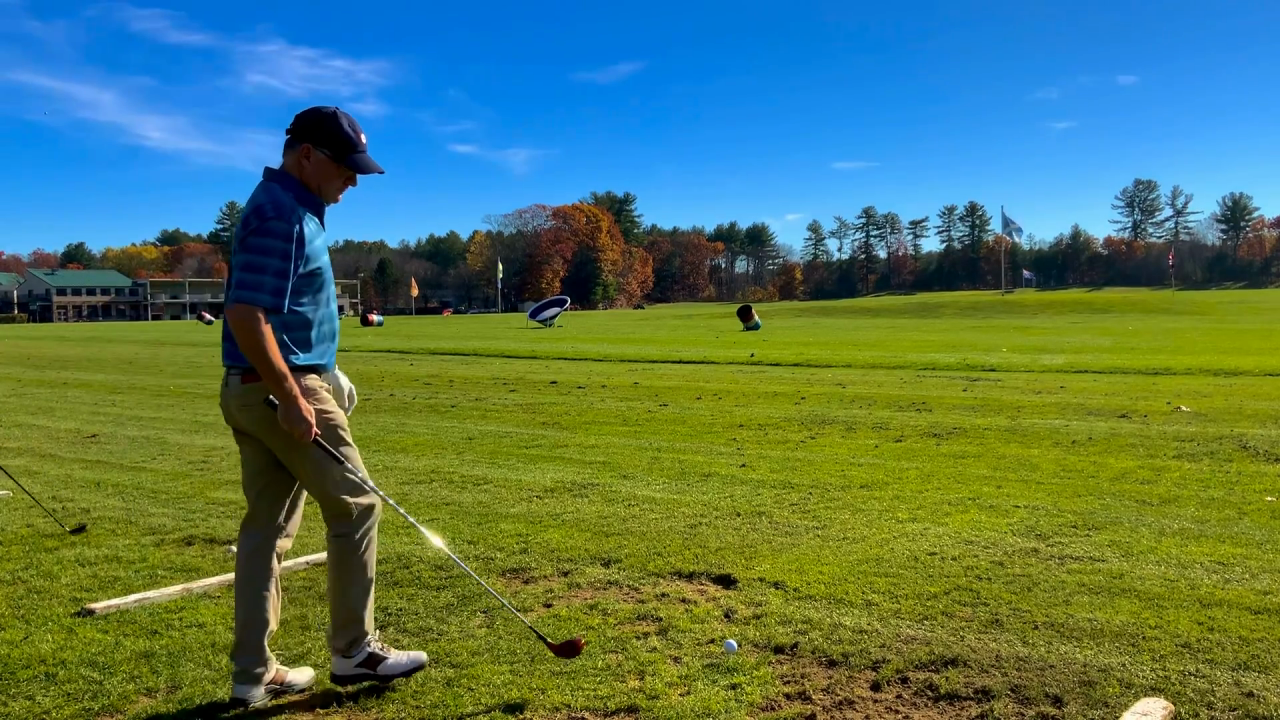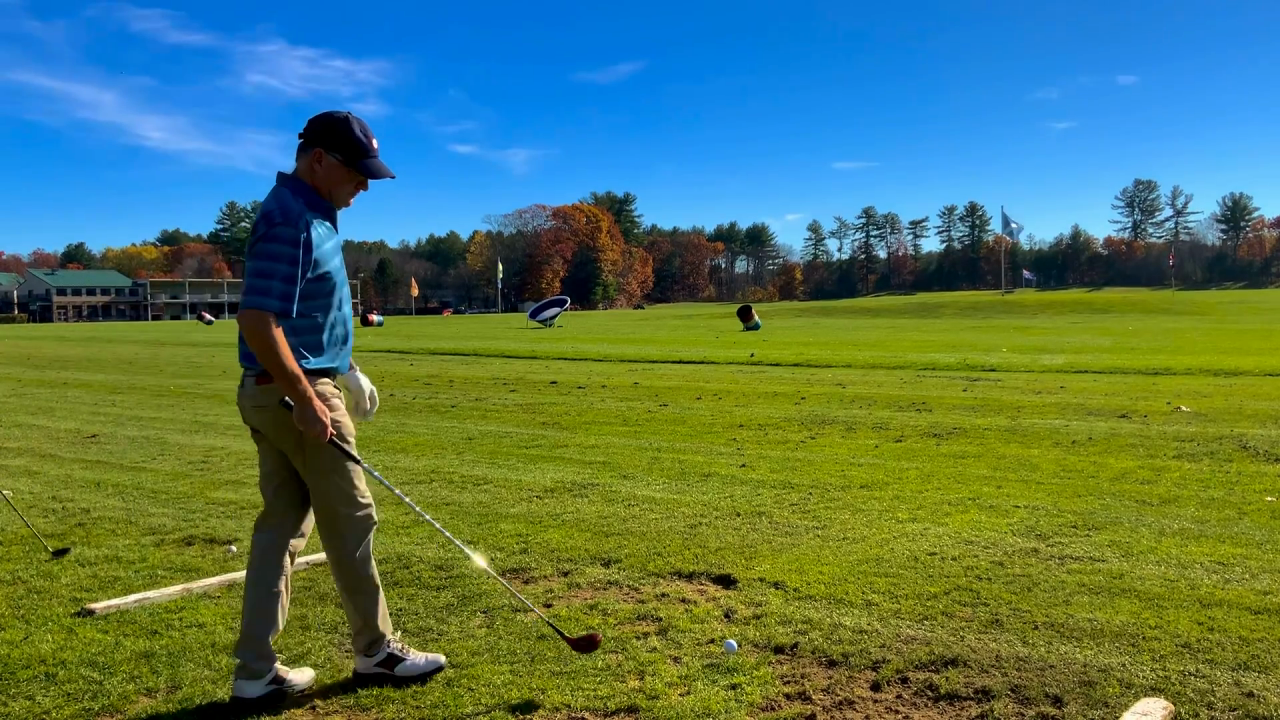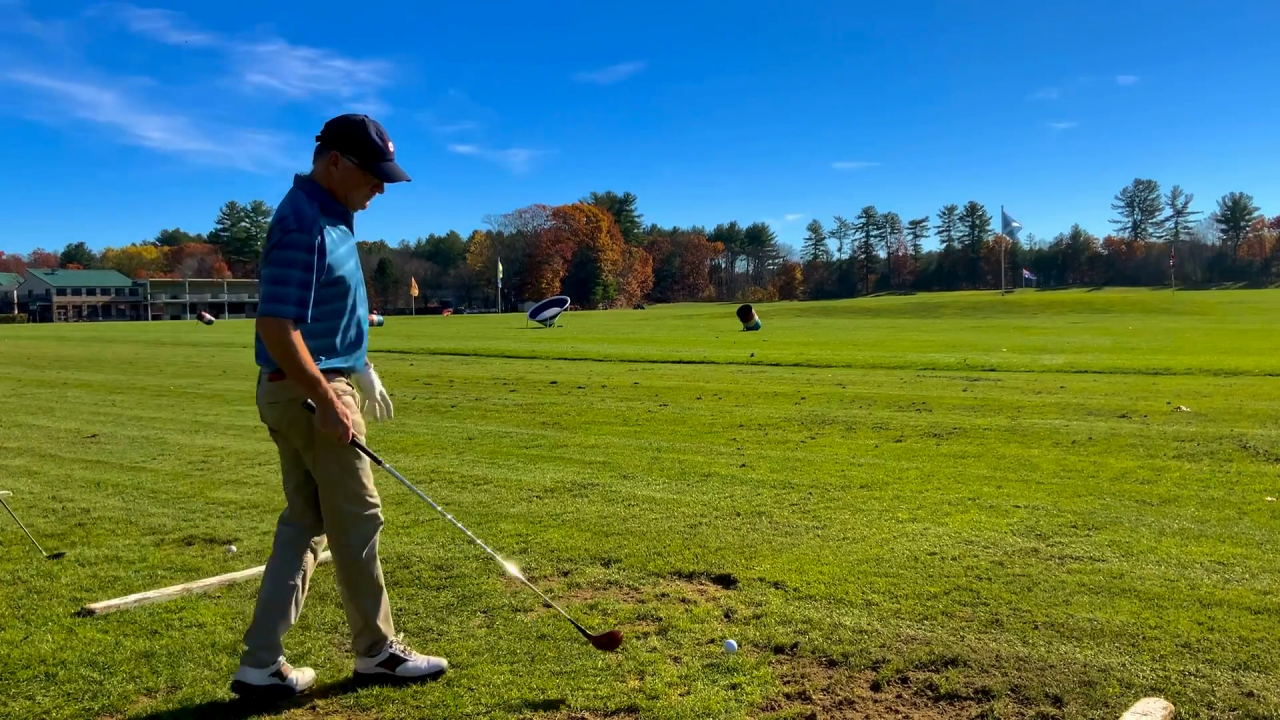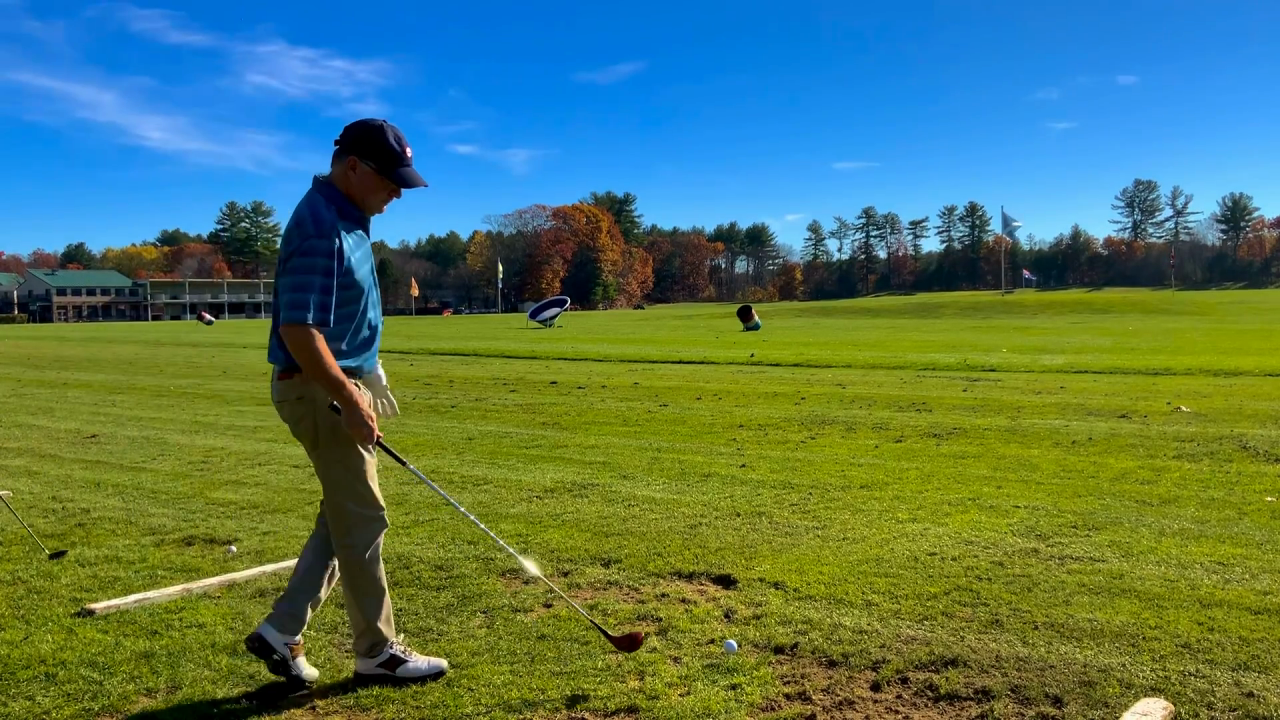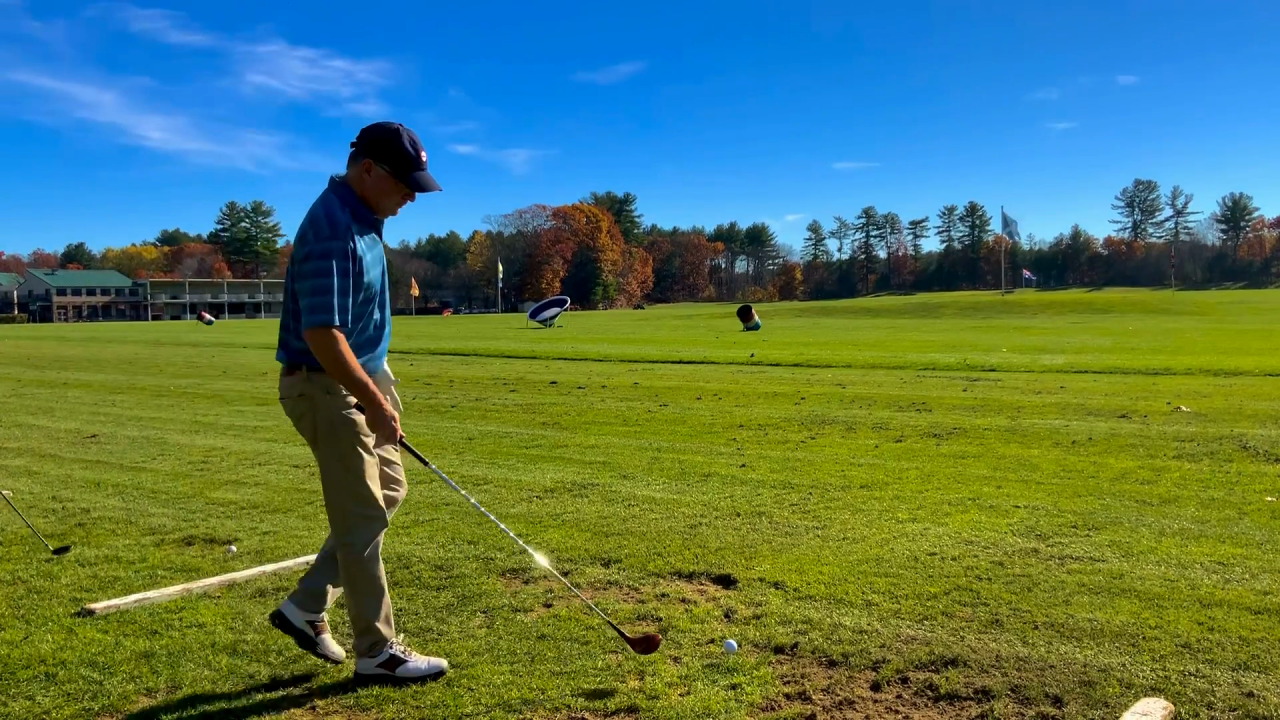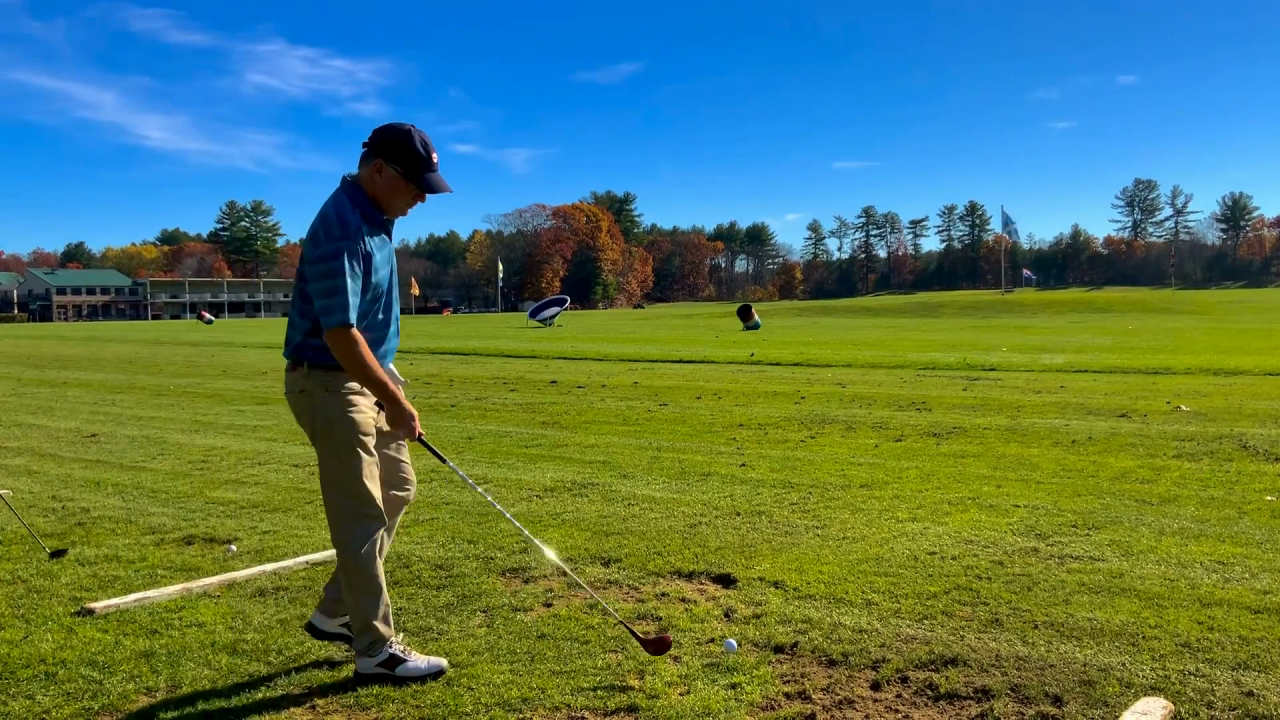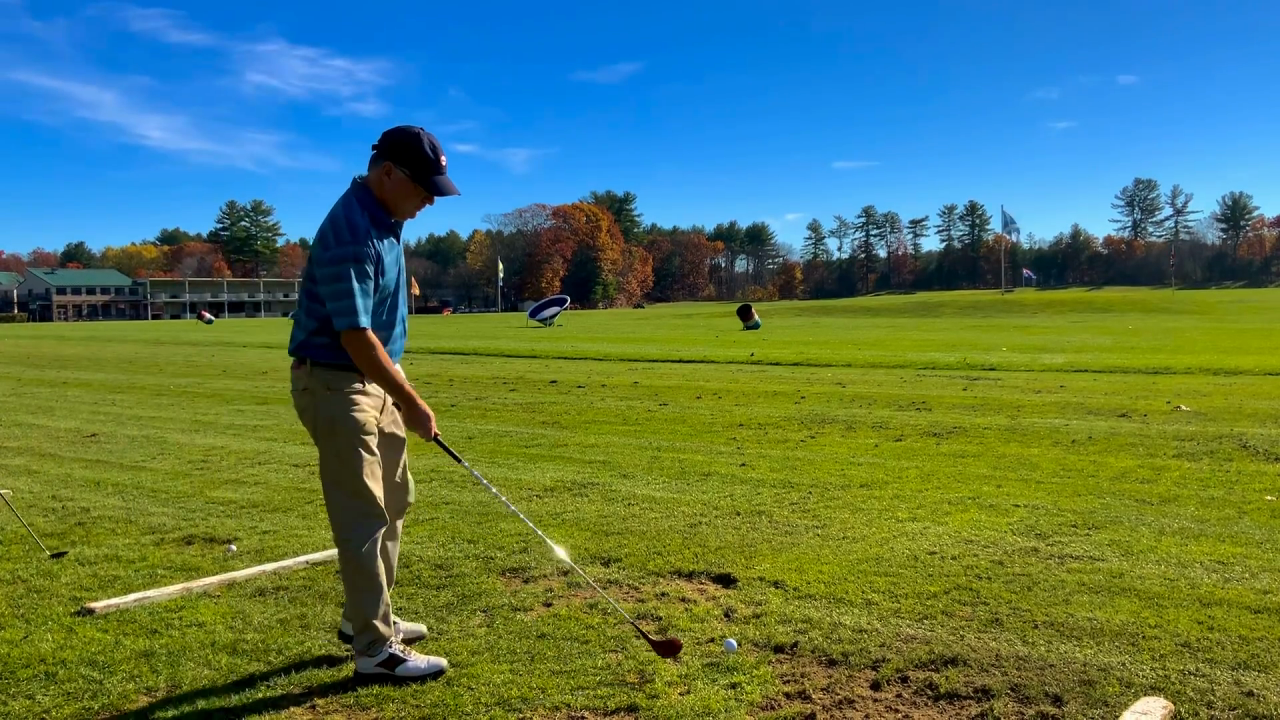
dt=0.1s
person 1, frame 1
left shoulder: (284, 206)
right shoulder: (281, 215)
right elbow: (244, 315)
left wrist: (328, 369)
right wrist: (293, 398)
left hip: (250, 392)
right hip: (282, 393)
left knee: (265, 528)
right knee: (354, 510)
left ankle: (251, 673)
right ankle: (356, 650)
person 1, frame 2
left shoulder: (308, 212)
right shoulder: (290, 221)
right elbow: (258, 322)
left wrist: (348, 371)
right wrist: (309, 400)
left hip: (275, 394)
right hip: (292, 395)
left knee: (280, 527)
right knee: (349, 522)
left ankle: (256, 670)
right ankle: (376, 650)
person 1, frame 3
left shoulder: (328, 215)
right shoulder: (305, 225)
right elbow: (275, 327)
left wrist: (361, 371)
right wrist: (330, 402)
left hip: (304, 391)
right hip: (311, 395)
left knee: (304, 521)
right knee: (356, 522)
left ankle: (261, 661)
right ankle: (376, 651)
person 1, frame 4
left shoulder: (346, 215)
right shoulder: (320, 229)
right elbow: (299, 333)
left wrist: (368, 373)
right wrist: (352, 404)
left hip: (338, 383)
right hip: (321, 391)
left knee: (344, 515)
right knee: (361, 518)
left ankle: (281, 632)
right ankle: (376, 650)
person 1, frame 5
left shoulder: (359, 217)
right shoulder: (334, 230)
right elbow: (321, 335)
left wrist: (376, 373)
right wrist: (375, 402)
left hip: (345, 384)
right hip: (326, 389)
left knee: (387, 490)
right knee: (362, 519)
left ankle: (306, 606)
right ankle: (376, 651)
person 1, frame 6
left shoulder: (375, 217)
right shoulder: (342, 231)
right elbow: (341, 335)
left wrist: (386, 375)
right wrist: (394, 402)
left hip: (361, 381)
right hip: (331, 386)
left knee: (396, 493)
right knee: (362, 517)
left ankle: (336, 611)
right ankle: (375, 648)
person 1, frame 7
left shoulder: (383, 219)
right shoulder: (352, 233)
right elbow: (356, 336)
left wrist: (395, 377)
right wrist: (410, 401)
left hip: (366, 381)
right hip: (335, 384)
left knee: (392, 501)
right knee: (363, 517)
left ankle: (369, 617)
right ankle: (375, 649)
